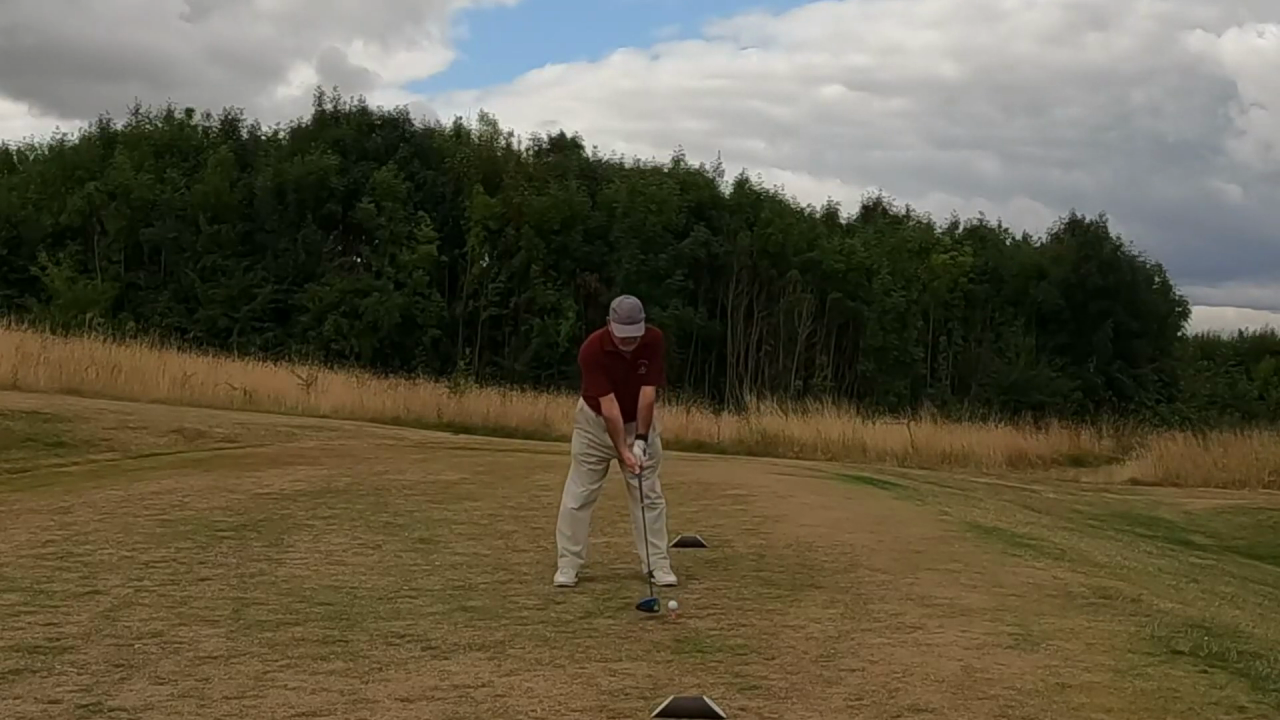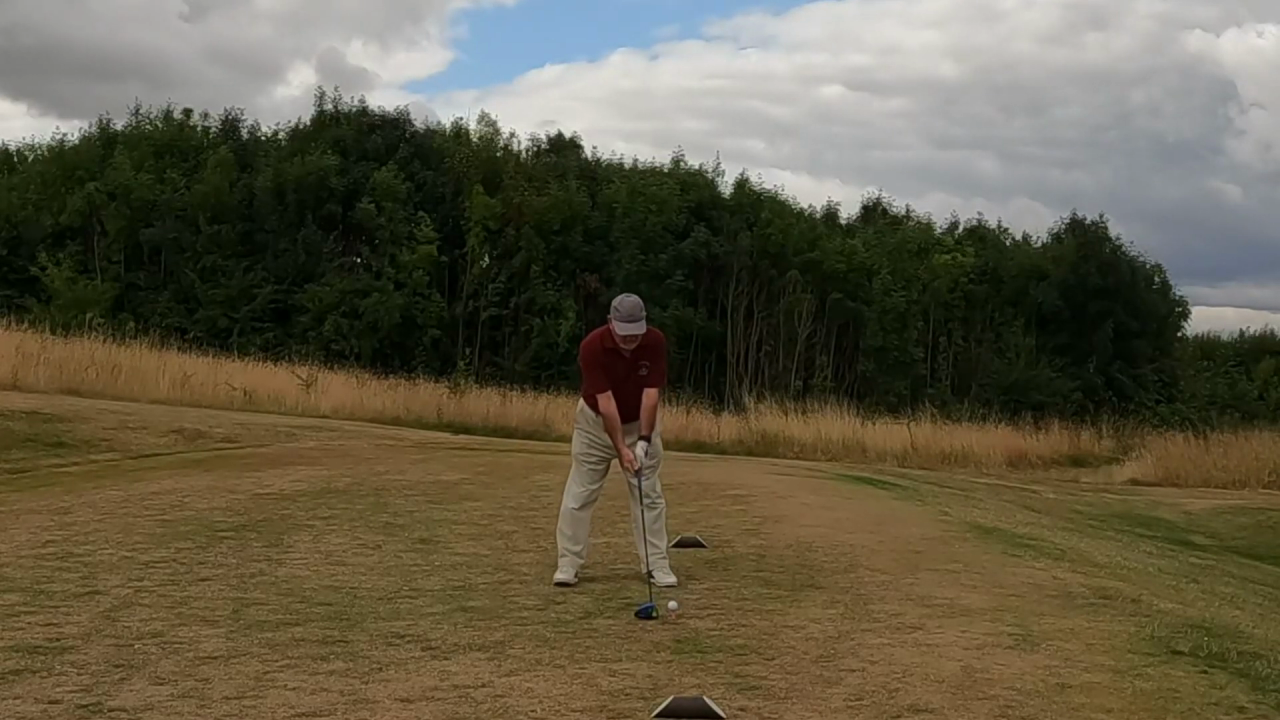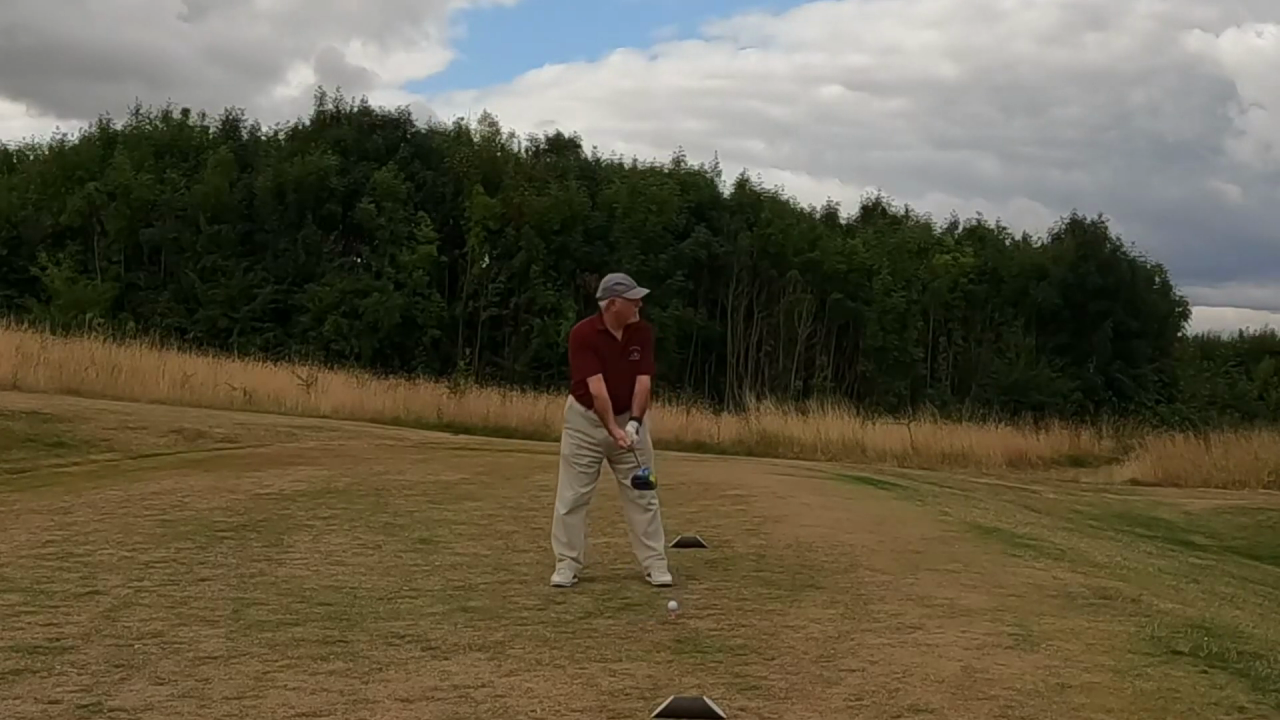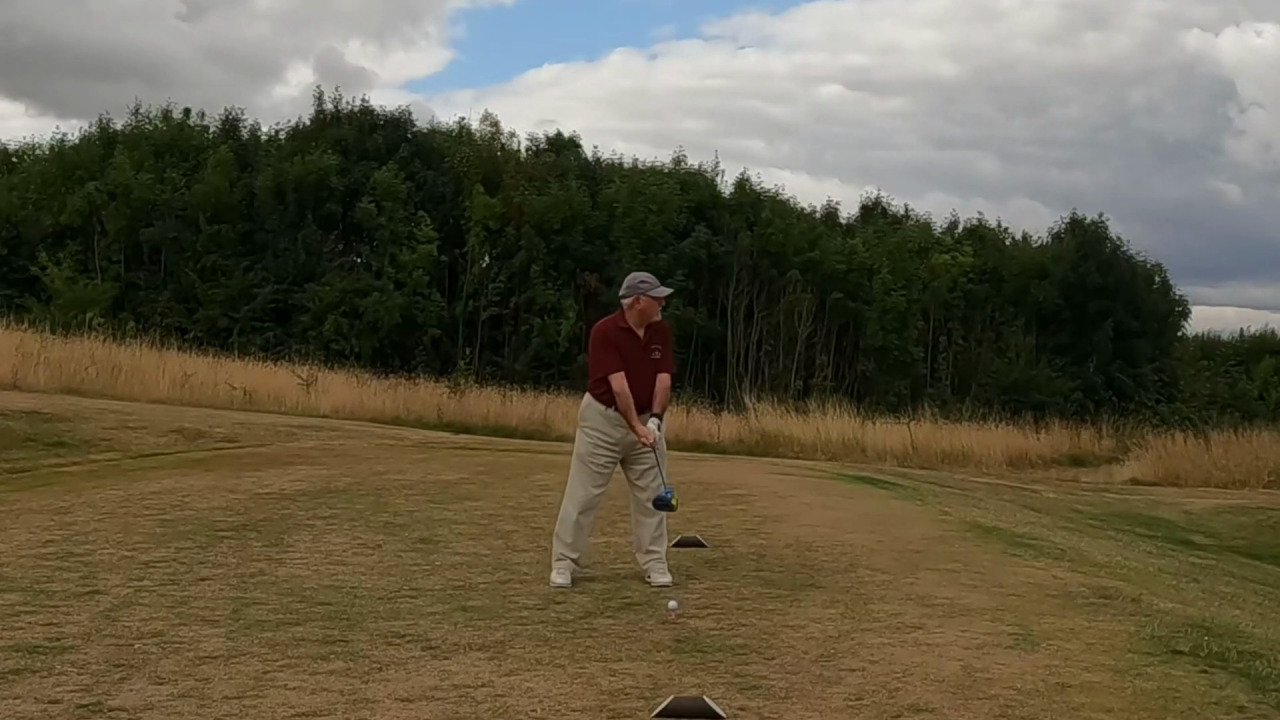
dt=0.5s
person 1, frame 1
left shoulder: (654, 340)
right shoulder: (592, 349)
left elbow: (648, 393)
right elbow: (608, 405)
left wrist: (641, 440)
right wrist: (622, 451)
left hip: (639, 422)
right hip: (595, 421)
left knee: (650, 495)
right knee: (578, 494)
left ankle: (658, 564)
right ankle: (568, 565)
person 1, frame 2
left shoulder: (656, 342)
right shoulder: (592, 346)
left elbow: (651, 395)
right elbow: (605, 401)
left wrist: (643, 441)
right wrist: (620, 448)
left hip: (639, 423)
right hip: (595, 422)
left knee: (650, 495)
right knee: (579, 494)
left ankle: (657, 564)
right ankle: (568, 564)
person 1, frame 3
left shoulder: (642, 332)
right shoulder: (583, 333)
left elbow: (643, 381)
right elbow: (596, 386)
left wrist: (634, 423)
right wrist: (613, 429)
left hip: (629, 420)
right hip: (586, 419)
left knee: (642, 494)
right knee: (572, 495)
left ankle: (655, 564)
right ankle: (567, 564)
person 1, frame 4
left shoulder: (662, 331)
right shoulder: (604, 331)
left elbow: (663, 379)
right elbow: (619, 384)
left wrist: (654, 420)
right wrist: (635, 427)
left hip: (646, 419)
right hip: (602, 417)
left knee: (651, 495)
right knee: (583, 494)
left ankle: (654, 564)
right ankle: (564, 564)
